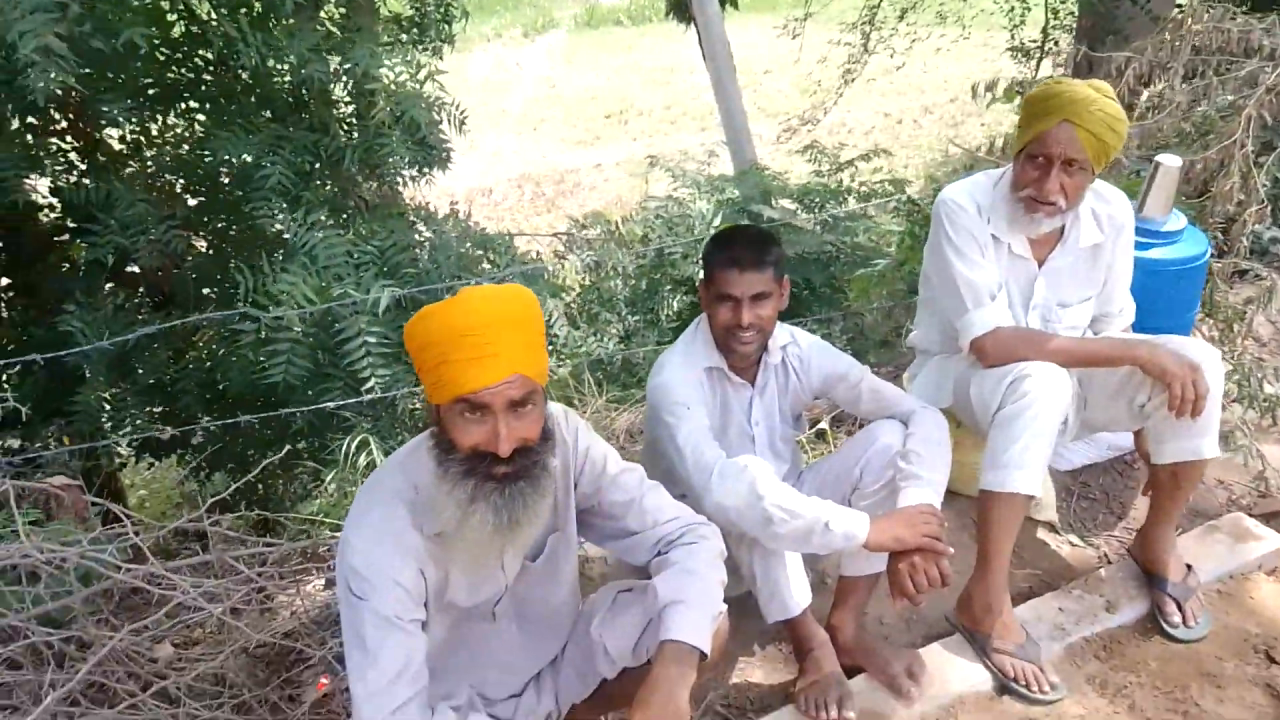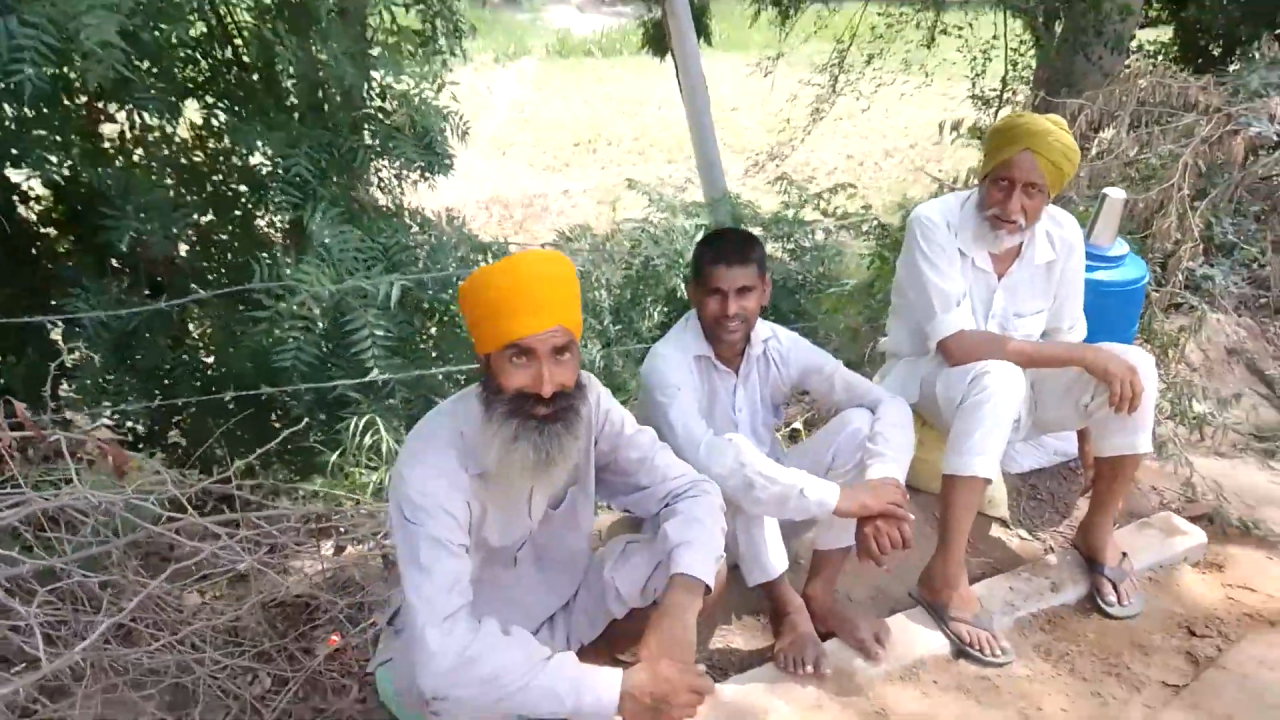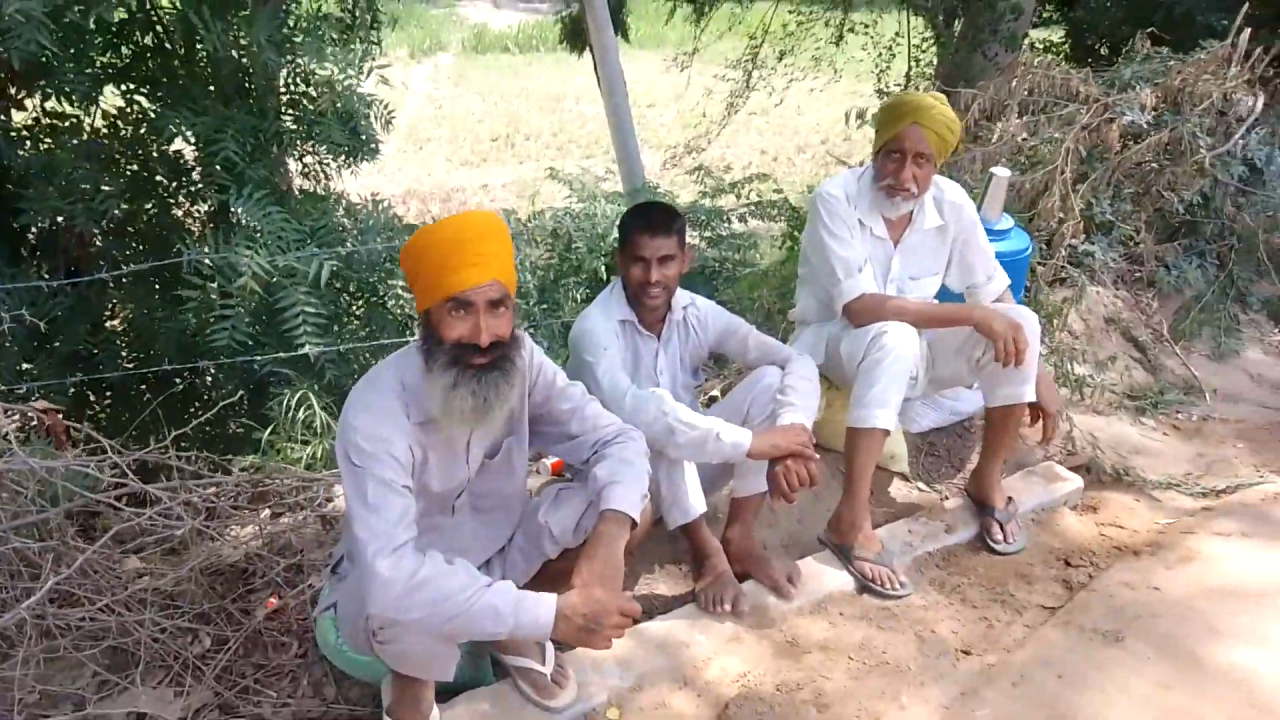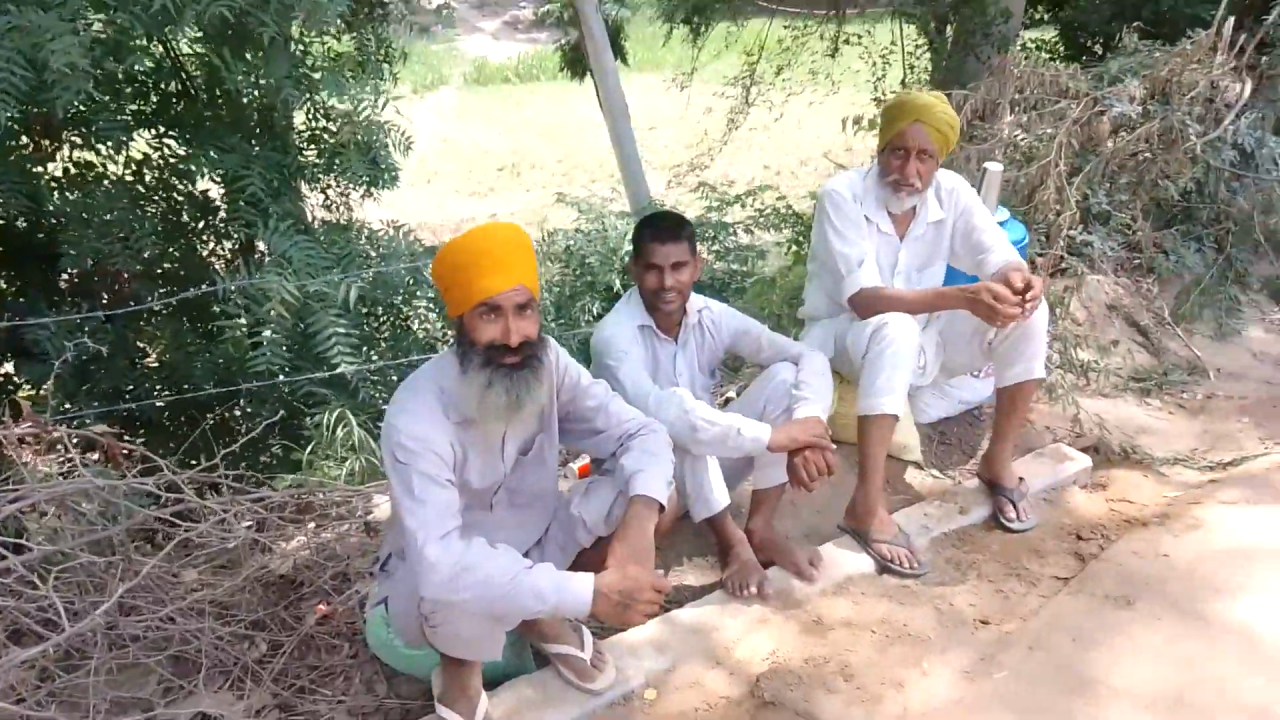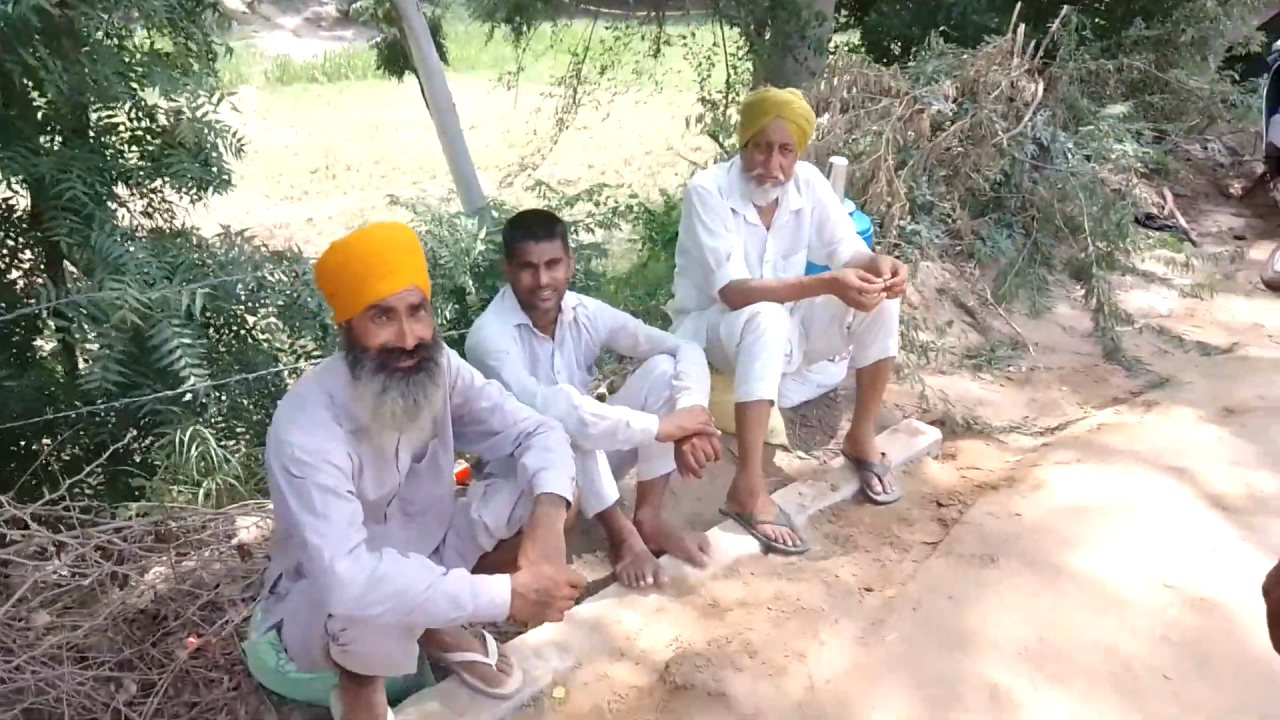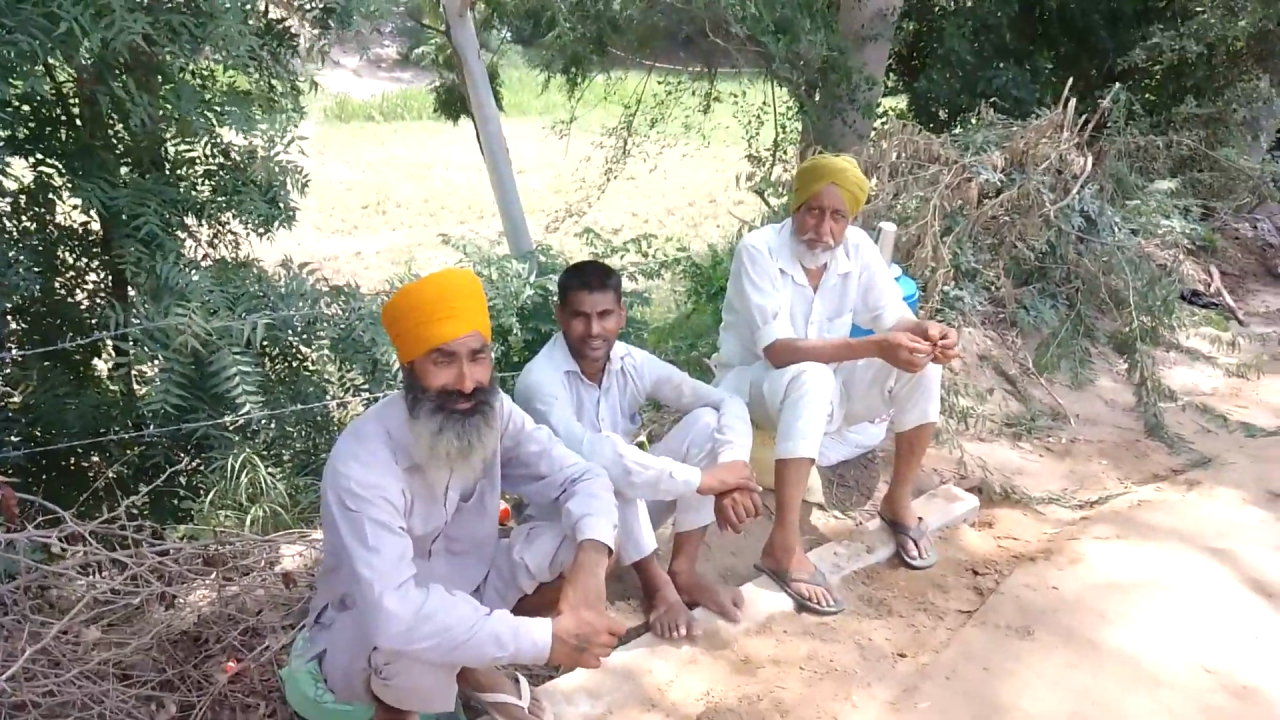
dt=0.7s
person 1, frame 1
left shoulder: (1112, 213)
right shoulder: (963, 207)
left elbow: (1111, 329)
right elbow: (991, 344)
left wrist: (1147, 428)
right wrist: (1140, 355)
left hip: (1058, 379)
right hip: (960, 374)
left knee: (1195, 363)
right knee: (1039, 380)
left ankle: (1156, 542)
right ankle: (984, 601)
person 1, frame 2
left shoulder: (1063, 235)
right shoulder: (934, 224)
left elbow: (1062, 340)
right elbow: (957, 345)
left wrist: (1088, 428)
right wrist: (1085, 356)
left hip: (1013, 385)
right hip: (927, 378)
left knee: (1133, 369)
right knee: (998, 376)
left ankle: (1097, 531)
right ankle: (945, 576)
person 1, frame 3
left shoulder: (951, 201)
right shoulder: (836, 197)
left elbow: (992, 290)
right elbow: (858, 306)
left wrist: (1038, 378)
right wrist: (970, 315)
left hip: (908, 344)
right hip: (830, 343)
left knee: (1019, 325)
right knee: (892, 337)
left ankle: (987, 479)
right ankle: (850, 520)
person 1, frame 4
left shoulder: (952, 192)
right shoulder: (842, 195)
left elbow: (999, 260)
right elbow: (864, 300)
left wrist: (1018, 277)
right wrist: (963, 298)
left hip: (918, 337)
right hip: (843, 336)
left knee: (1026, 311)
right knee: (895, 328)
left ankle: (997, 461)
right ankle: (867, 506)
person 1, frame 5
left shoulder: (808, 182)
right shoulder: (707, 190)
left elbow: (848, 253)
right elbow: (733, 291)
left wrist: (877, 264)
right wrist: (827, 284)
left hip: (782, 325)
right hip: (710, 326)
left knee: (879, 296)
right knee: (766, 319)
left ankle: (861, 437)
right ankle: (747, 488)
person 1, frame 6
left shoulder: (858, 247)
right shoulder: (758, 249)
left elbow: (893, 318)
right elbow: (778, 350)
left wrist: (924, 331)
right wrist: (875, 347)
left hip: (822, 386)
right hip: (753, 381)
left knee: (922, 362)
right knee: (811, 378)
left ankle: (899, 500)
right ankle: (783, 546)
person 2, frame 1
left shoulder: (562, 436)
right shoulder: (384, 526)
left elbow: (689, 537)
left wrist: (671, 678)
left hip: (555, 661)
left knee: (705, 621)
person 2, frame 2
left shoulder: (584, 402)
right shoulder: (433, 461)
left elbow: (692, 493)
right elbow: (444, 654)
left wrist: (680, 607)
left hip: (561, 605)
right hip: (471, 645)
left knee: (704, 566)
right knee: (449, 674)
left ankle: (569, 676)
person 2, frame 3
left shoulder: (519, 359)
right shoulder: (378, 411)
left elbow: (619, 441)
right elbow: (392, 577)
left wrist: (610, 538)
right wrist: (552, 614)
left hip: (498, 551)
right hip: (400, 588)
left knee: (630, 506)
right knee: (412, 605)
left ankle: (507, 627)
right ankle: (412, 678)
person 2, frame 4
left shoulder: (546, 361)
right shoulder: (418, 414)
left elbow: (643, 433)
right elbow: (440, 566)
left wrist: (640, 520)
right wrist: (589, 593)
left hip: (531, 546)
right hip: (430, 583)
left knee: (653, 495)
right knee: (464, 597)
left ankle: (542, 615)
right ankle: (460, 662)
person 2, frame 5
left shoulder: (436, 367)
right shoulder: (307, 425)
left elbow: (538, 433)
right elbow: (348, 580)
left wrist: (548, 517)
right wrist: (506, 594)
left hip: (425, 555)
right hip: (323, 598)
left knee: (538, 490)
right knee: (372, 610)
left ankle: (437, 627)
person 2, frame 6
left shoulder: (490, 411)
right shoulder: (363, 461)
left elbow: (584, 478)
right elbow: (394, 614)
left wrist: (591, 563)
right wrist: (546, 638)
left hip: (466, 593)
right hip: (366, 630)
left knee: (584, 538)
right knee: (419, 645)
left ankle: (473, 665)
person 3, frame 1
left shoulder: (800, 351)
right shoulder: (676, 378)
left elbow: (923, 417)
right elbow: (718, 491)
left wrist: (915, 516)
right wrist: (866, 530)
left hip: (789, 522)
left knee: (889, 438)
right knee: (747, 478)
left ankle: (845, 630)
right ankle: (811, 644)
person 3, frame 2
left shoulder: (780, 346)
right shoulder: (667, 364)
left elbow: (889, 405)
right elbow: (707, 461)
left wrist: (882, 492)
right wrist: (837, 498)
left hip: (771, 503)
left knee: (859, 424)
right knee: (730, 477)
left ankle: (819, 597)
right ankle: (787, 608)
person 3, frame 3
left shoulder: (698, 314)
right shoulder: (595, 329)
left elbow: (798, 362)
right elbow: (632, 410)
left wrist: (790, 432)
right wrist: (749, 442)
left hip: (689, 466)
left knee: (770, 380)
right knee: (656, 427)
left ankle: (739, 541)
right ankle: (707, 552)
person 3, frame 4
left shoulder: (712, 316)
right shoulder: (614, 335)
left elbow: (810, 359)
right elbow: (657, 411)
left wrist: (806, 428)
right wrist: (769, 436)
left hip: (711, 461)
left knee: (785, 376)
right knee: (679, 425)
left ankle: (761, 530)
right ankle: (731, 541)
person 3, frame 5
left shoulder: (586, 313)
right shoulder: (490, 336)
left elbow: (686, 350)
right elbow: (543, 409)
left wrist: (690, 416)
right wrist: (657, 426)
left hip: (592, 456)
left knee: (664, 369)
right knee: (567, 420)
left ankle: (648, 520)
right ankle: (621, 533)
person 3, frame 6
left shoulder: (633, 363)
right shoulder: (539, 380)
left elbow: (728, 404)
right elbow: (588, 454)
left wrist: (730, 472)
right wrist: (699, 478)
left hip: (630, 505)
left knee: (706, 422)
right knee: (606, 467)
left ankle: (683, 572)
right ankle: (655, 584)
